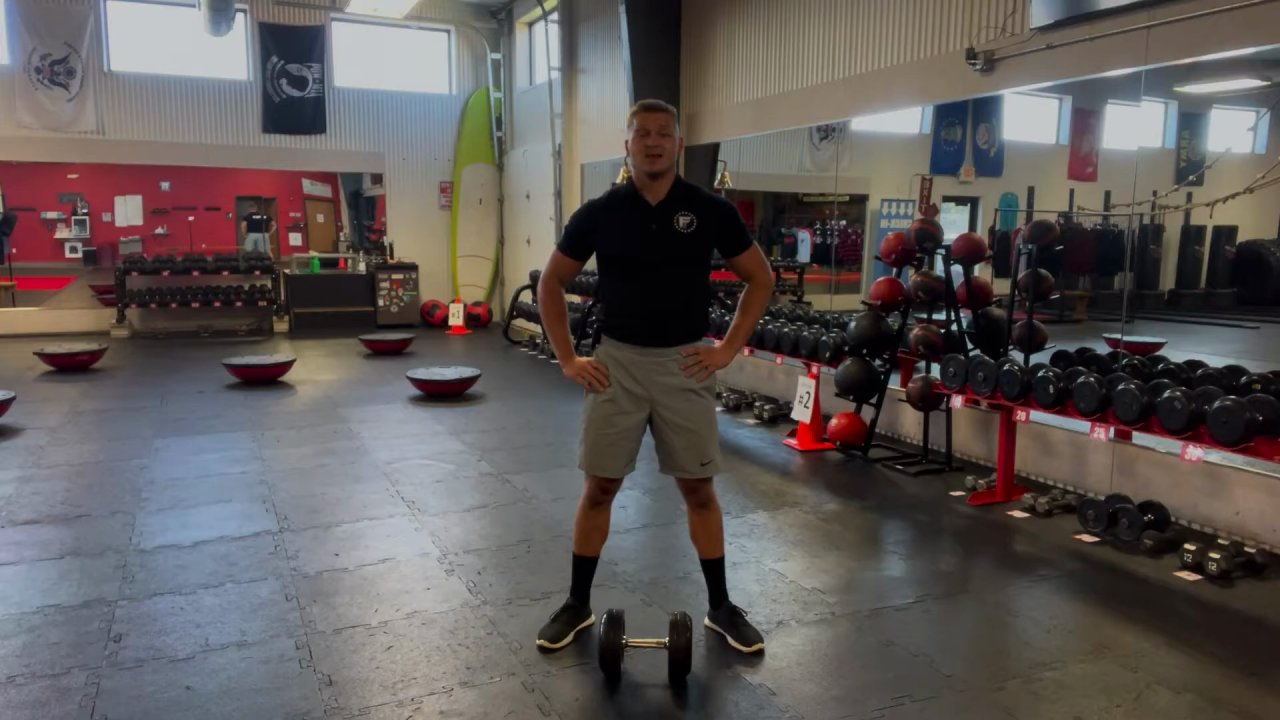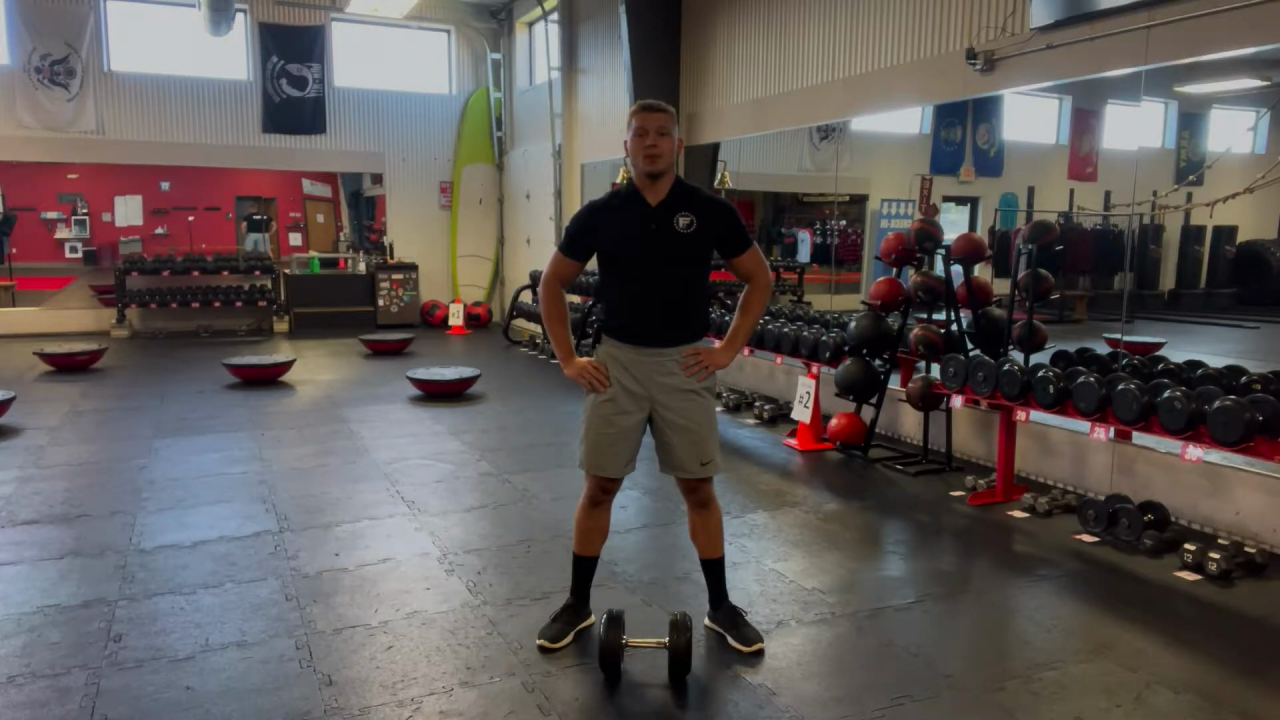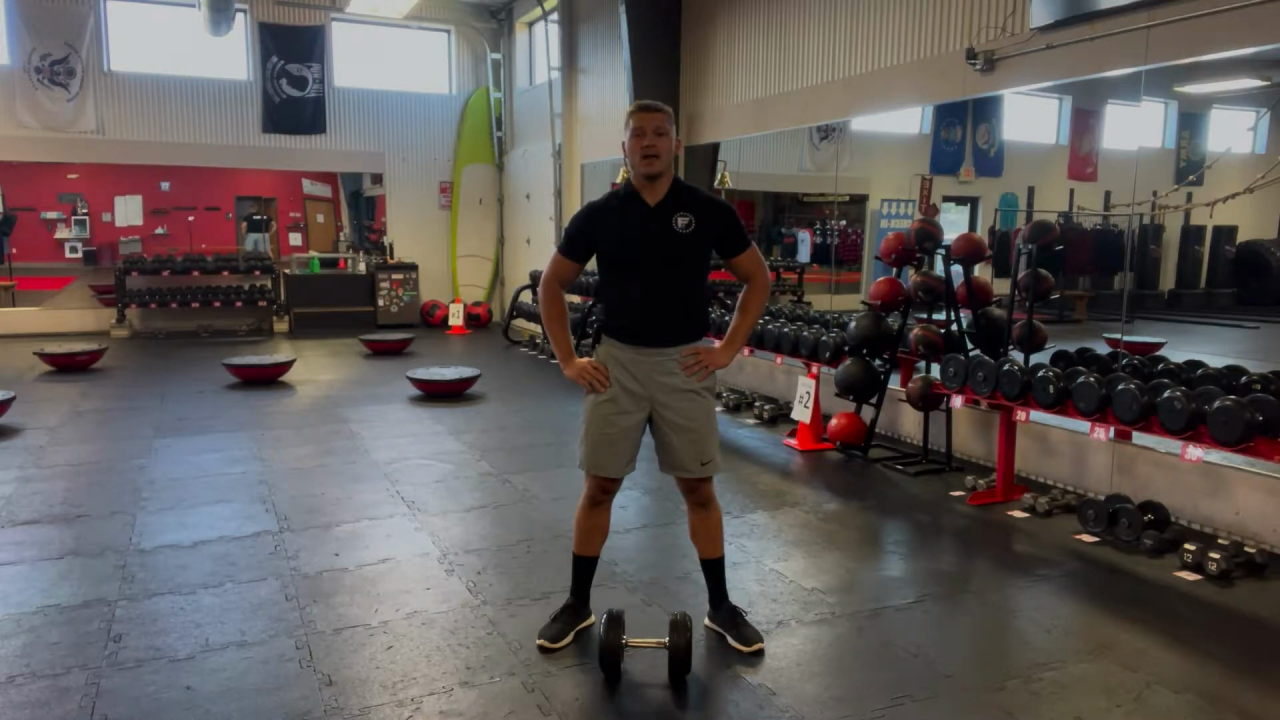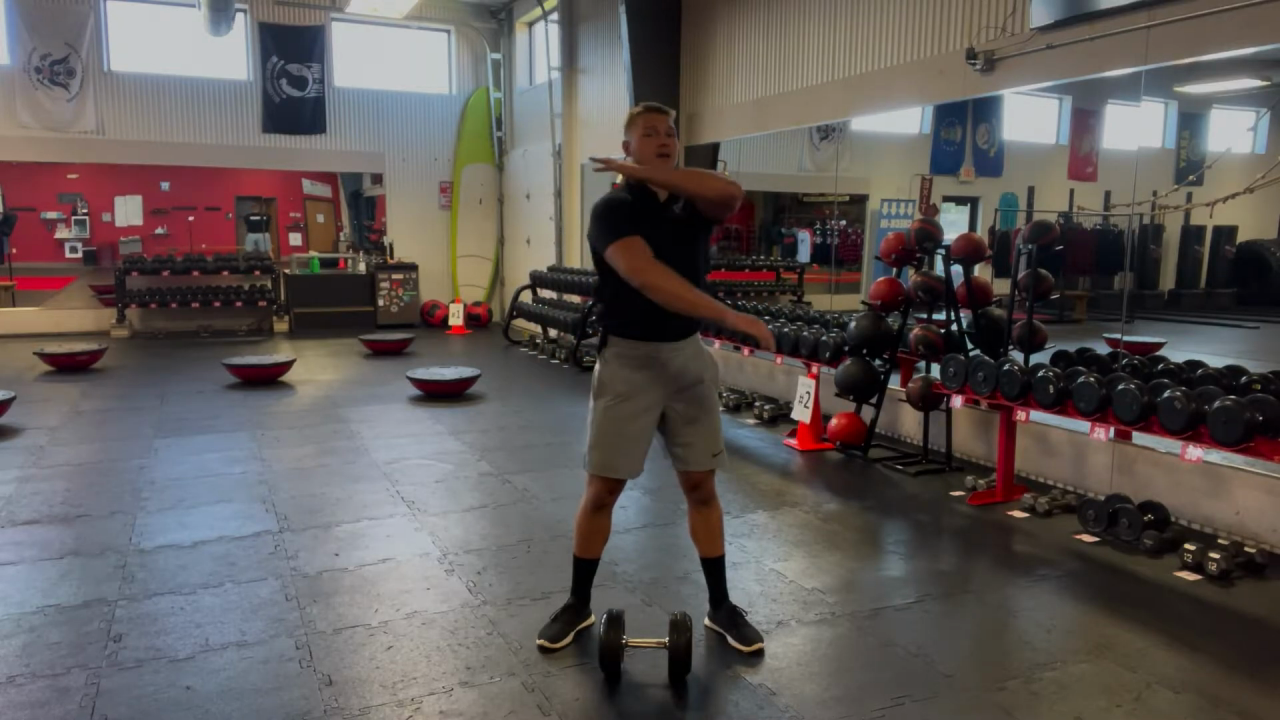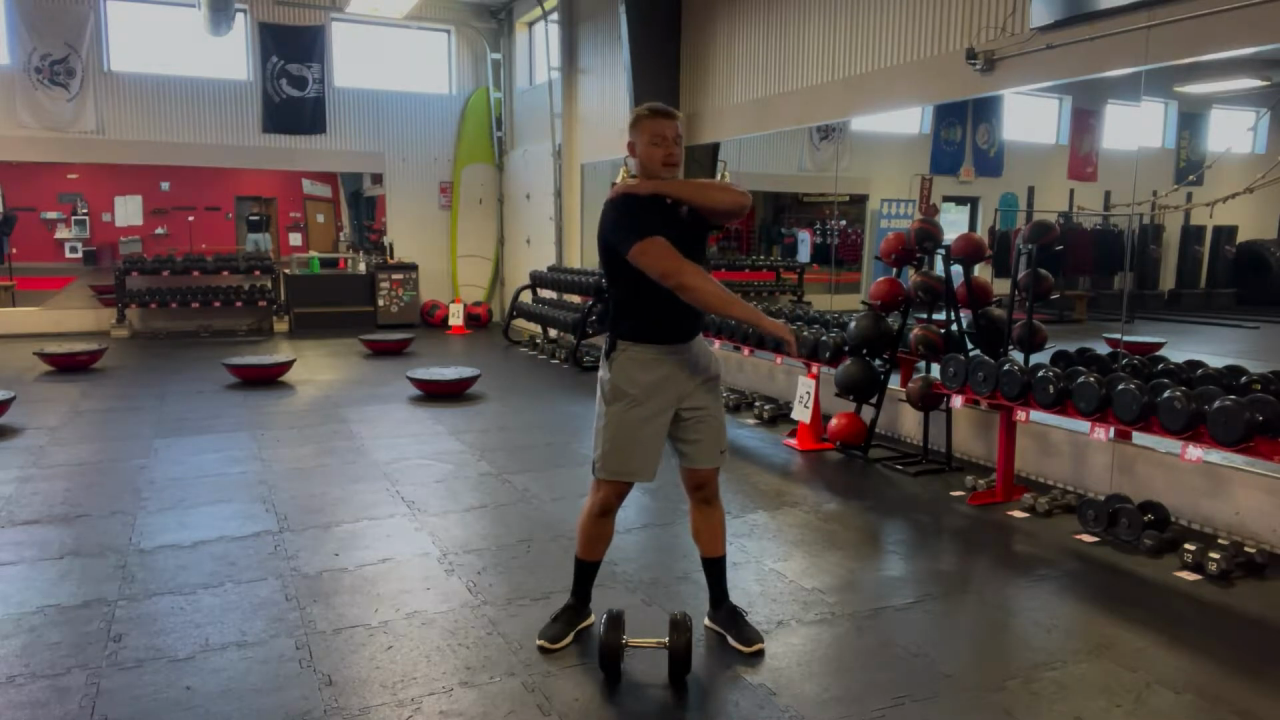
dt=1s
person 1, frame 1
left shoulder: (710, 210)
right shoulder: (599, 213)
left elbow: (760, 279)
right elbow: (551, 282)
left wrist: (729, 347)
right wrist: (567, 358)
left hip: (684, 364)
right hip: (617, 363)
left knee: (698, 489)
right knee: (599, 487)
left ankle: (720, 607)
right ankle: (577, 604)
person 1, frame 2
left shoulder: (710, 211)
right shoulder: (600, 214)
left elbow: (759, 279)
right elbow: (552, 283)
left wrist: (729, 348)
right wrist: (568, 358)
left hip: (684, 365)
right hip: (617, 363)
left knee: (698, 488)
right knee: (599, 487)
left ankle: (720, 606)
right ankle: (577, 604)
person 1, frame 3
left shoulder: (709, 211)
right shoulder: (599, 215)
left elbow: (758, 279)
right elbow: (552, 284)
left wrist: (729, 348)
right wrist: (568, 358)
left hip: (684, 365)
right hip: (617, 364)
left knee: (698, 488)
right knee: (599, 486)
left ankle: (720, 606)
right ankle: (577, 604)
person 1, frame 4
left shoulder: (694, 201)
right shoulder: (613, 208)
left elbow: (730, 192)
right elbow: (646, 275)
left wrist: (647, 174)
right wrist: (730, 316)
left hip: (689, 357)
right hip: (628, 358)
left knee: (701, 486)
right knee: (602, 489)
left ankle: (720, 606)
right ankle: (578, 604)
person 1, frame 5
left shoulder: (688, 204)
right shoulder: (624, 210)
left elbow: (739, 202)
right elbow: (679, 278)
left wrist: (662, 185)
right wrist: (761, 321)
left hip: (693, 357)
right hip: (637, 362)
left knee: (705, 485)
right knee: (608, 492)
left ankle: (720, 606)
right ankle: (578, 604)
